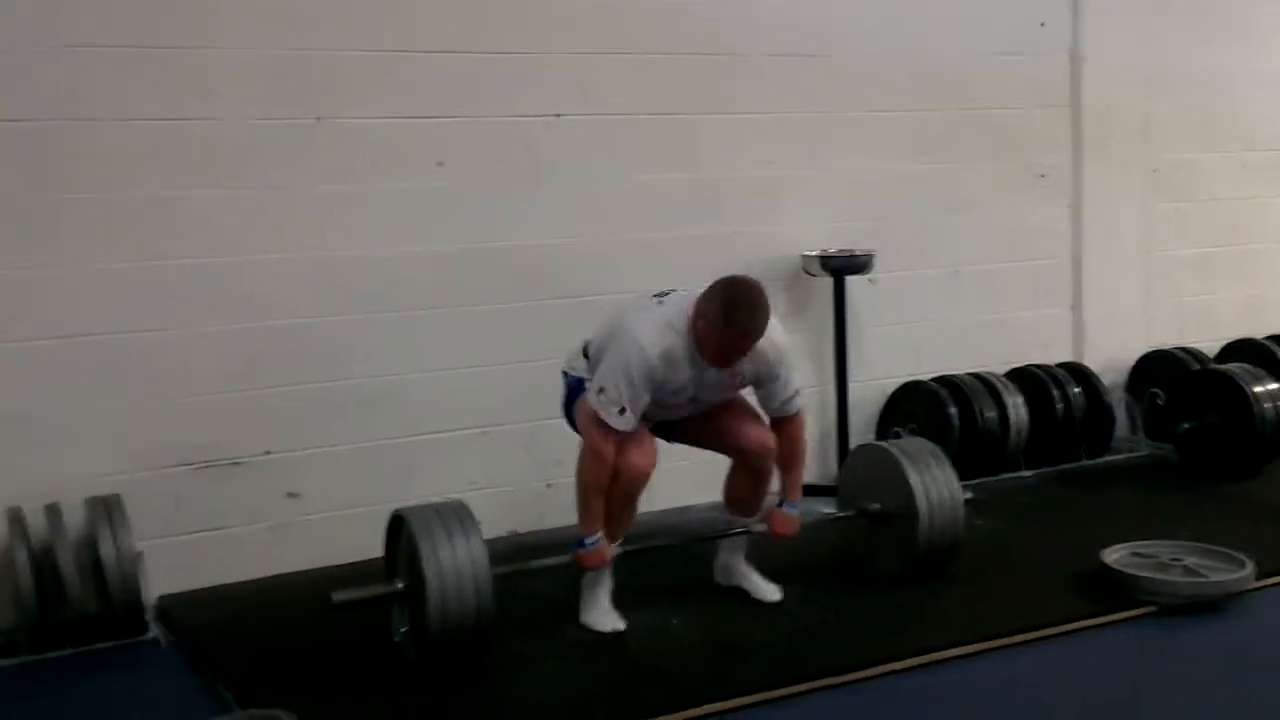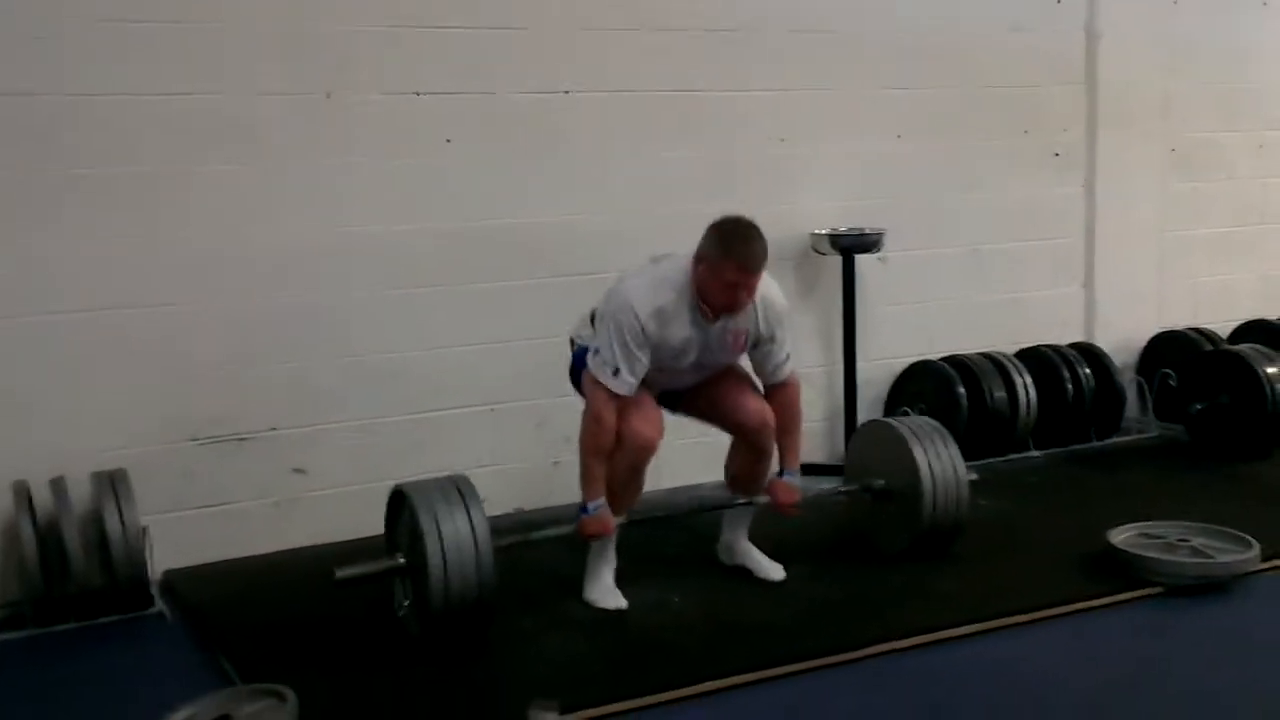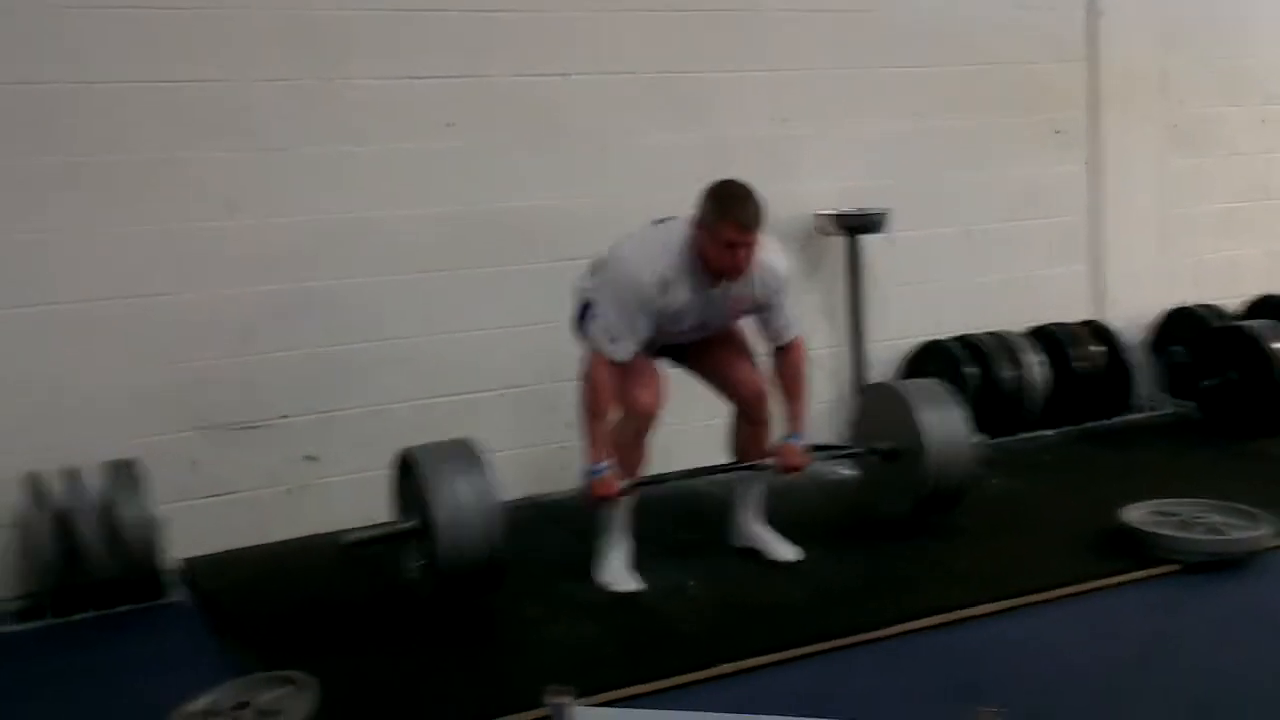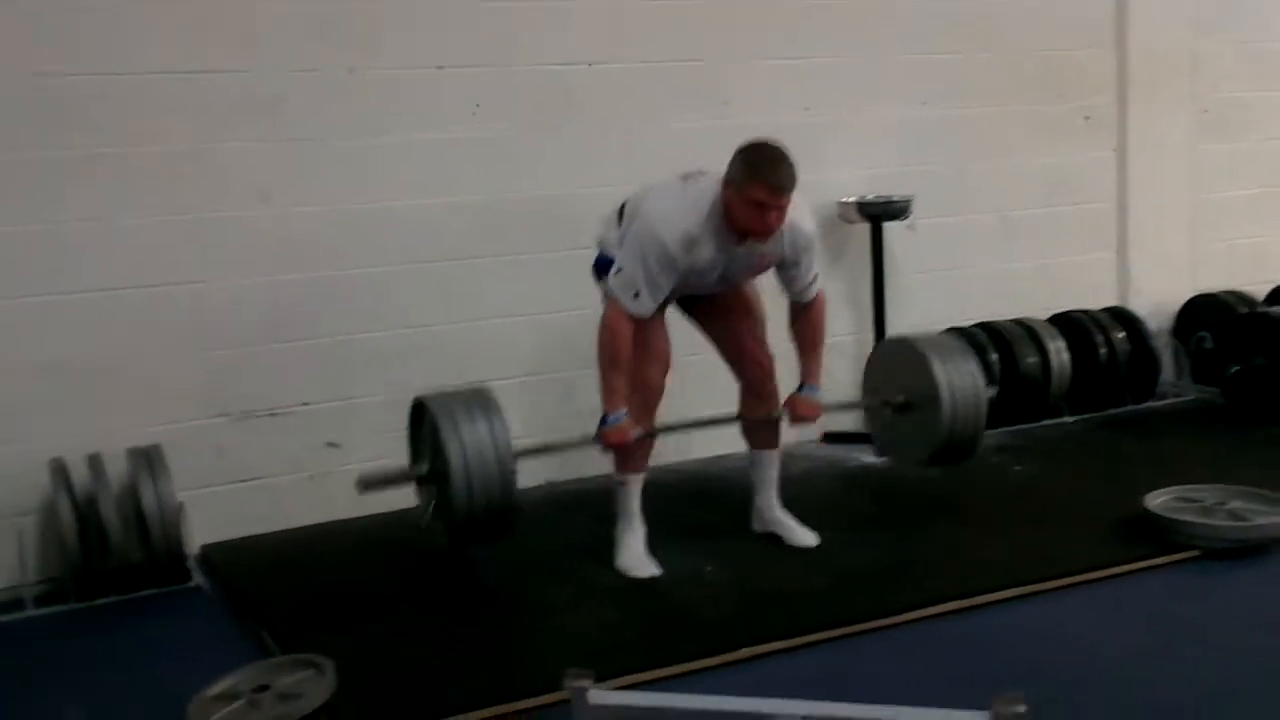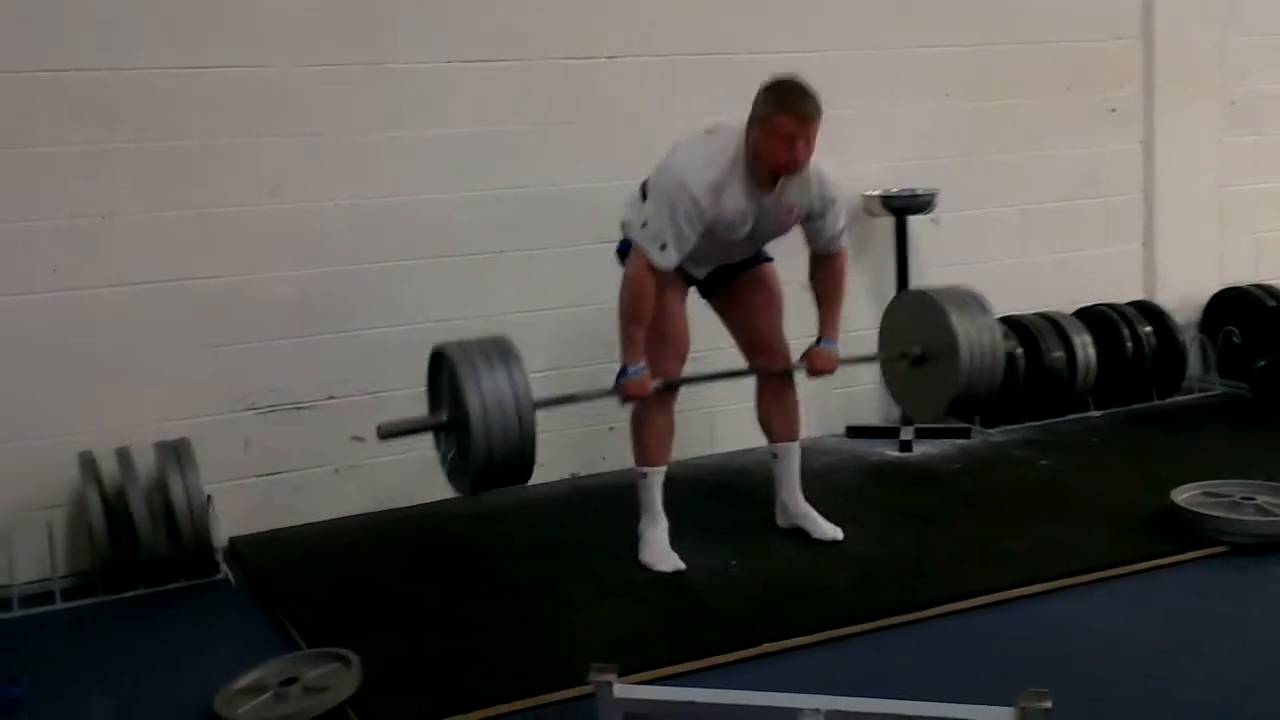
dt=0.2s
person 1, frame 1
left shoulder: (769, 343)
right shoulder: (644, 342)
left elbow: (788, 420)
right elbow: (601, 442)
left wrist: (789, 504)
right wrist: (590, 537)
right hip: (596, 385)
left knee: (759, 449)
right knee: (634, 465)
left ankle: (732, 560)
right ankle: (596, 584)
person 1, frame 2
left shoulder: (768, 302)
right shoulder: (641, 302)
left elbow: (782, 385)
right elbow: (602, 403)
left wrist: (789, 473)
right wrist: (593, 503)
right hip: (607, 355)
left knee: (758, 423)
right knee: (641, 436)
left ankle: (735, 539)
right ankle: (601, 561)
person 1, frame 3
left shoulder: (769, 268)
right shoulder: (643, 269)
left elbow: (788, 345)
right elbow: (601, 364)
left wrist: (794, 436)
right wrist: (600, 465)
left hip: (699, 322)
right hip: (612, 309)
left knee: (753, 393)
right knee: (642, 404)
left ankle: (749, 523)
right ankle: (614, 544)
person 1, frame 4
left shoulder: (795, 229)
right shoulder: (670, 224)
left elbow: (809, 302)
right elbow: (620, 318)
left wrist: (809, 387)
right wrist: (614, 414)
left hip: (717, 274)
right hip: (630, 258)
left knee: (760, 369)
right knee: (648, 381)
left ankle: (767, 507)
right ankle: (630, 529)
person 1, frame 5
left shoulder: (815, 183)
right shoulder: (696, 176)
left elbow: (829, 256)
right elbow: (644, 271)
left wrist: (827, 339)
right wrist: (633, 366)
left hip: (736, 252)
right hip: (659, 246)
left knee: (775, 361)
right knee: (664, 373)
left ankle: (791, 501)
right ankle: (653, 523)
